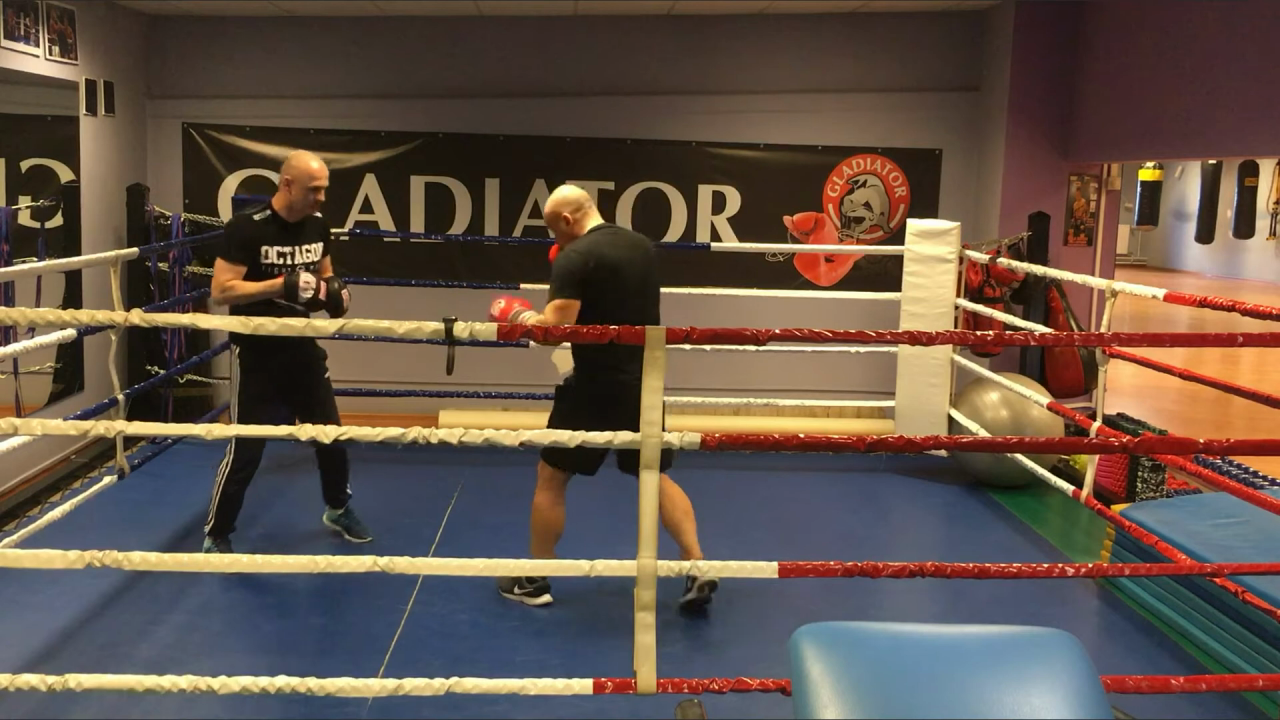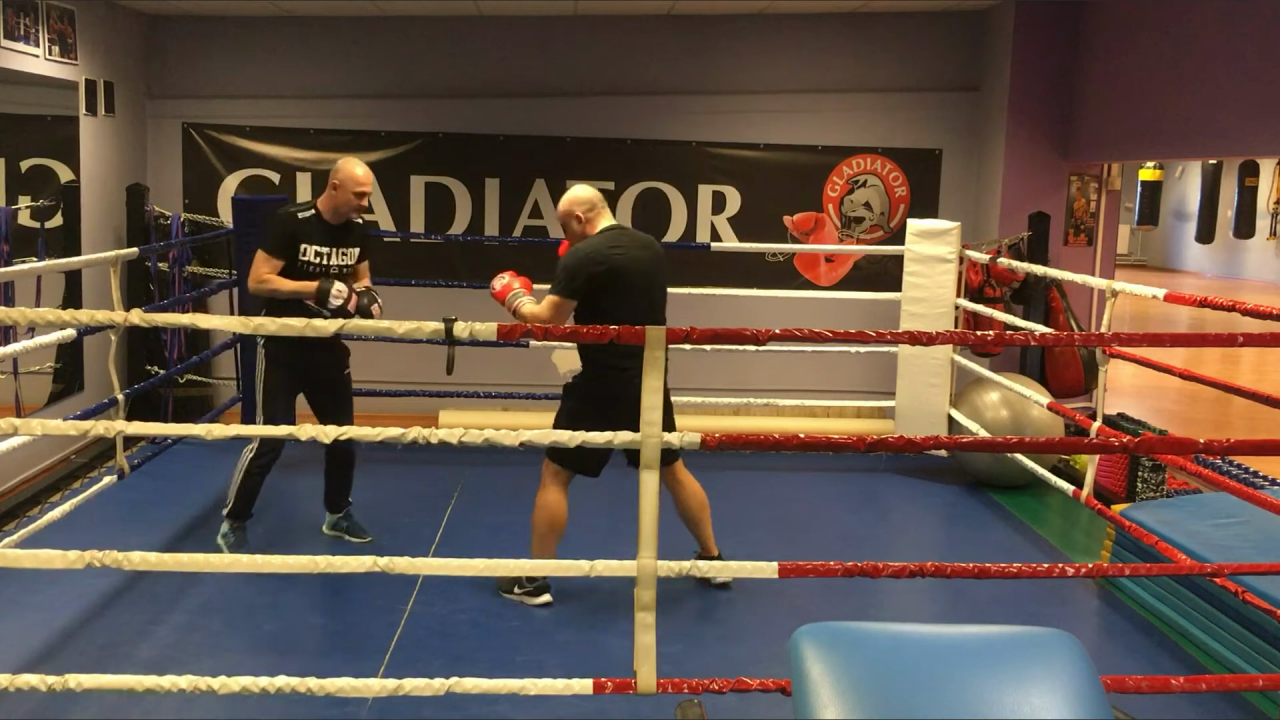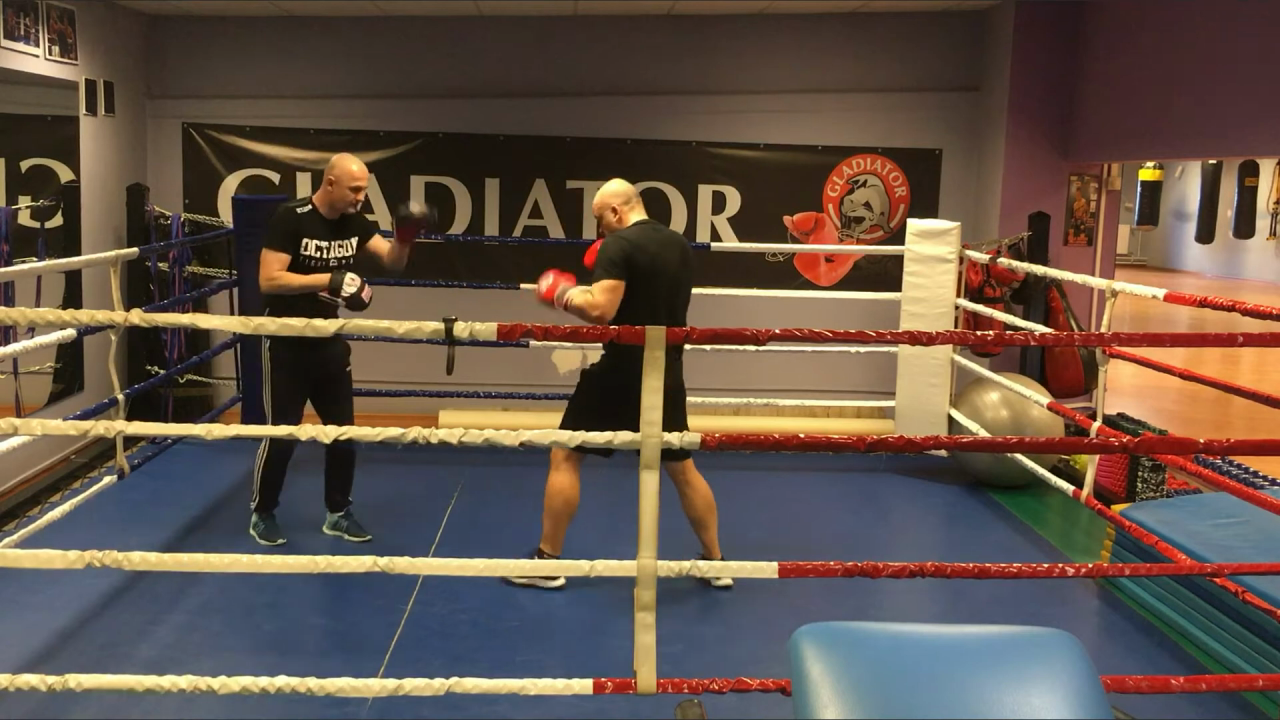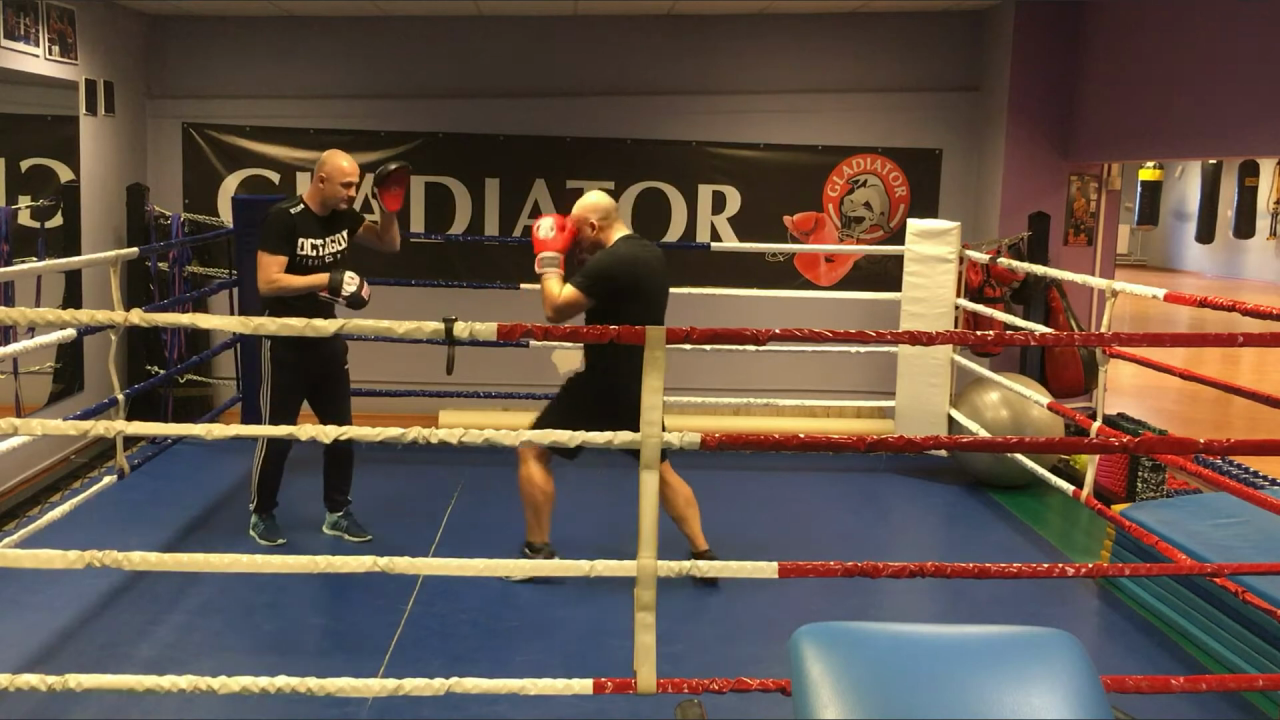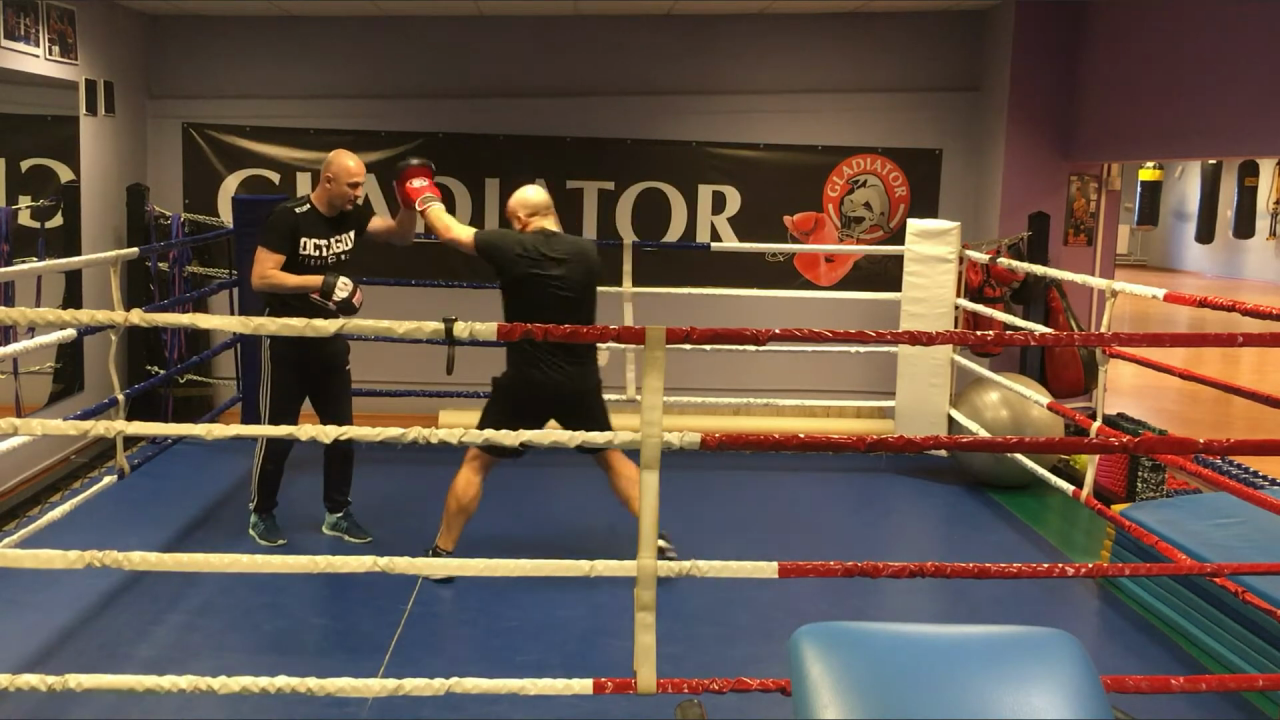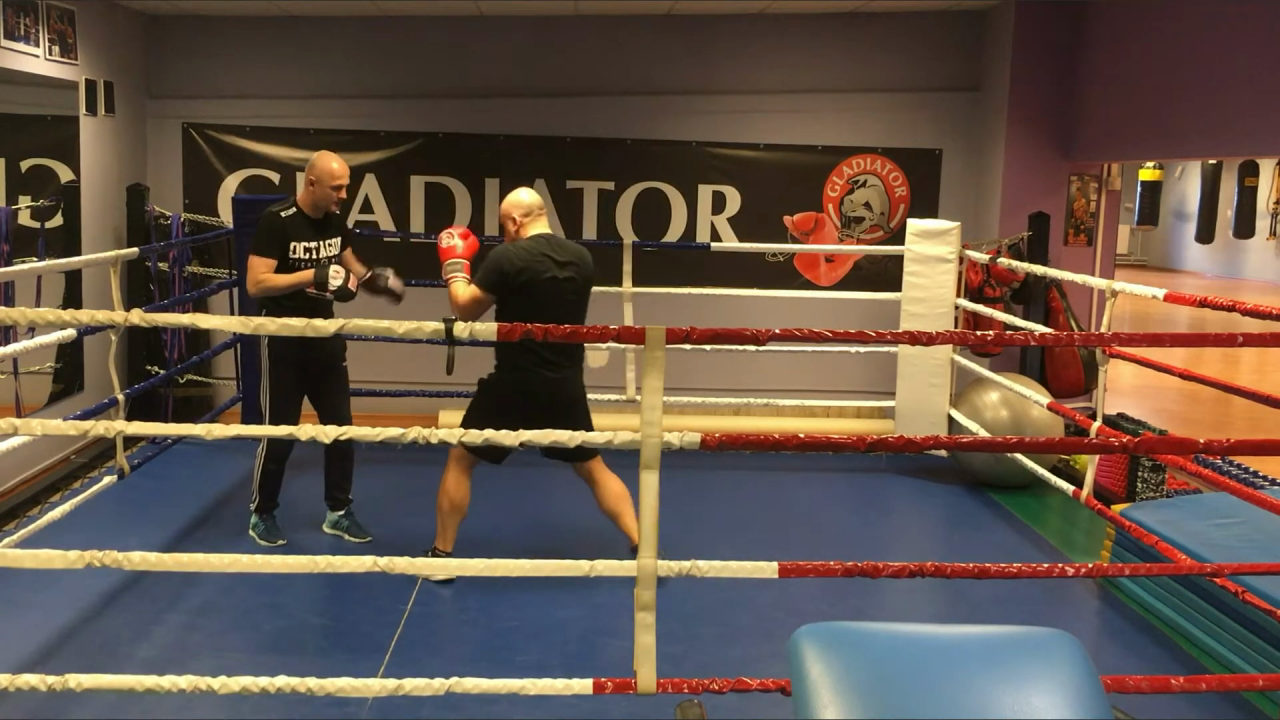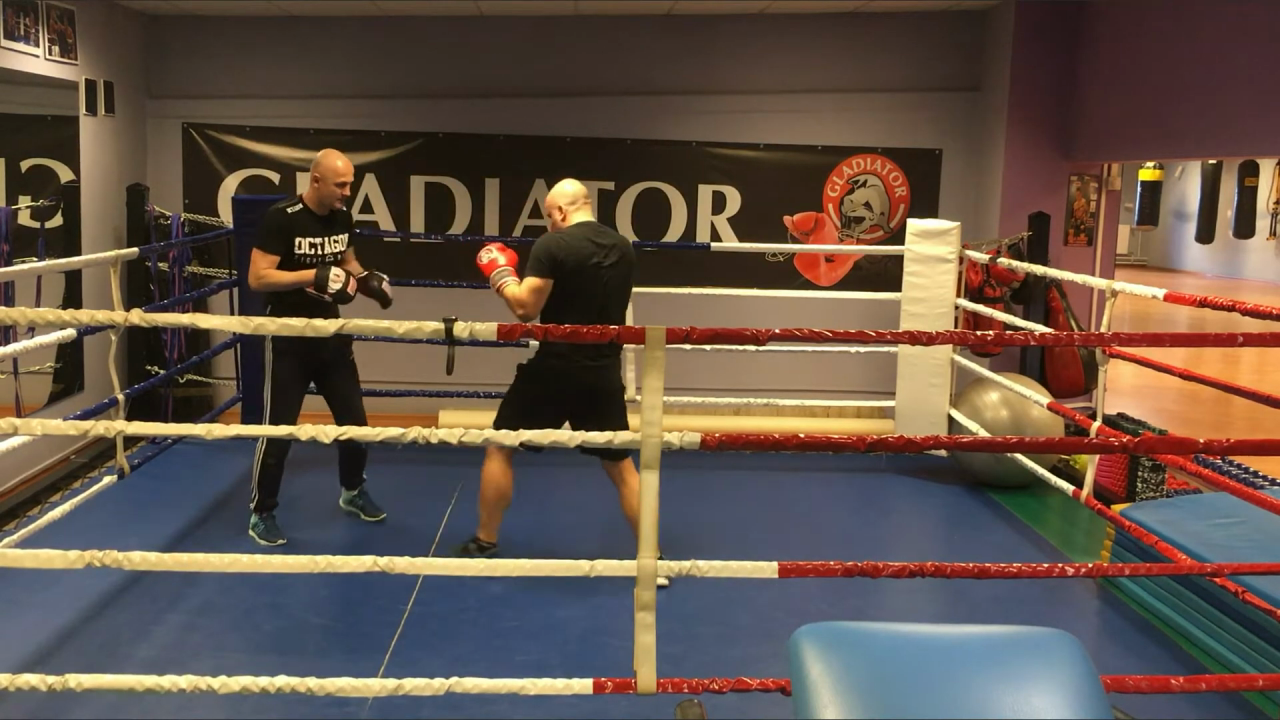
dt=0.3s
person 1, frame 1
left shoulder: (576, 258)
right shoulder: (642, 245)
left elbow: (557, 327)
left wrist: (519, 315)
left hip: (596, 386)
right hip: (643, 383)
left knee: (551, 477)
right knee: (656, 477)
left ankle: (534, 581)
right ankle: (697, 569)
person 1, frame 2
left shoulder: (582, 258)
right shoulder: (651, 247)
left elbow: (549, 321)
left wrist: (514, 297)
left hip: (602, 386)
left knee: (555, 475)
right knee: (672, 470)
left ankle: (535, 580)
right ankle: (713, 560)
person 1, frame 3
left shoulder: (621, 245)
right shoulder: (679, 246)
left elbow: (601, 311)
left wrist: (562, 293)
left hip: (621, 373)
right hip: (667, 375)
left knee: (565, 458)
right knee: (681, 468)
left ankle: (546, 560)
right ankle: (714, 561)
person 1, frame 4
left shoulder: (612, 261)
right shoulder: (650, 254)
left elbow: (555, 310)
left wrist: (548, 257)
right wrist: (573, 251)
left hip: (605, 382)
right hip: (644, 382)
left knee: (532, 452)
right knee: (659, 469)
left ankle: (538, 550)
right ankle: (703, 555)
person 1, frame 5
left shoulder: (512, 247)
right shoulder: (588, 253)
left elbow: (449, 231)
left wrist: (424, 196)
left hip: (527, 381)
right hip: (581, 379)
left knee: (476, 463)
right knee: (611, 457)
left ankle: (442, 554)
right ankle: (653, 540)
person 1, frame 6
left shoulder: (506, 257)
right shoulder: (582, 258)
left elbow: (464, 310)
left wrist: (454, 263)
left hip: (514, 383)
right hip: (566, 385)
left knee: (460, 461)
right knee: (593, 468)
left ankle: (442, 555)
right ankle: (641, 551)
person 1, frame 7
left shoulder: (553, 244)
right shoulder: (624, 249)
left elbow: (525, 308)
left wrist: (499, 273)
left hip: (552, 370)
right hip: (603, 374)
left knee: (501, 449)
right knee: (621, 467)
left ankle: (484, 544)
person 2, frame 1
left shoulder: (317, 225)
right shoulder: (247, 228)
right elbow: (221, 292)
left wrist: (334, 292)
right wrist: (282, 285)
left hip: (303, 350)
right hip: (257, 356)
left knee: (332, 437)
right knee: (246, 450)
left ankle: (338, 510)
right ankle: (216, 536)
person 2, frame 2
left shoulder: (356, 231)
right shoulder: (291, 222)
left elbow: (361, 278)
right elbow: (257, 282)
left wrist: (365, 296)
right wrist: (317, 289)
left hip: (326, 346)
right hip: (282, 347)
left knee: (343, 437)
right knee: (271, 439)
left ankle: (337, 514)
right ankle: (233, 522)
person 2, frame 3
left shoulder: (353, 222)
right shoulder: (290, 218)
left elbow: (393, 260)
right elbow: (269, 280)
left wrist: (405, 236)
right wrist: (329, 280)
left hip: (329, 342)
right hip: (286, 344)
left knee: (343, 432)
right knee: (282, 434)
left ankle: (338, 512)
right ankle: (262, 513)
person 2, frame 4
left shoulder: (344, 215)
right shoulder: (283, 218)
left elbow: (389, 245)
right elbow: (267, 283)
left wrist: (388, 206)
right wrist: (327, 279)
left hip: (327, 339)
right hip: (285, 344)
left knee: (341, 431)
right knee: (278, 434)
left ankle: (337, 512)
right ankle: (261, 514)
person 2, frame 5
left shoulder: (350, 215)
right shoulder: (288, 218)
left elbow: (400, 234)
right elbow: (261, 278)
left wrist: (410, 204)
right wrist: (321, 282)
left hip: (330, 340)
right hip: (286, 342)
left knee: (341, 431)
right knee: (278, 433)
left ankle: (337, 512)
right ankle: (262, 514)
person 2, frame 6
left shoulder: (335, 220)
right shoulder: (276, 221)
left elbow: (350, 266)
right elbow: (255, 284)
left wrist: (374, 279)
right wrist: (312, 276)
left hip: (326, 338)
right hip: (284, 343)
left knee: (340, 429)
right knee: (280, 434)
left ankle: (338, 512)
right ankle: (262, 514)
person 2, frame 7
left shoulder: (342, 217)
right shoulder: (282, 219)
right elbow: (257, 278)
left wrist: (367, 281)
right wrist: (312, 276)
left hip: (330, 333)
right hip: (288, 339)
left knee: (354, 419)
right knee: (279, 428)
left ankle: (353, 491)
right ankle: (262, 513)
